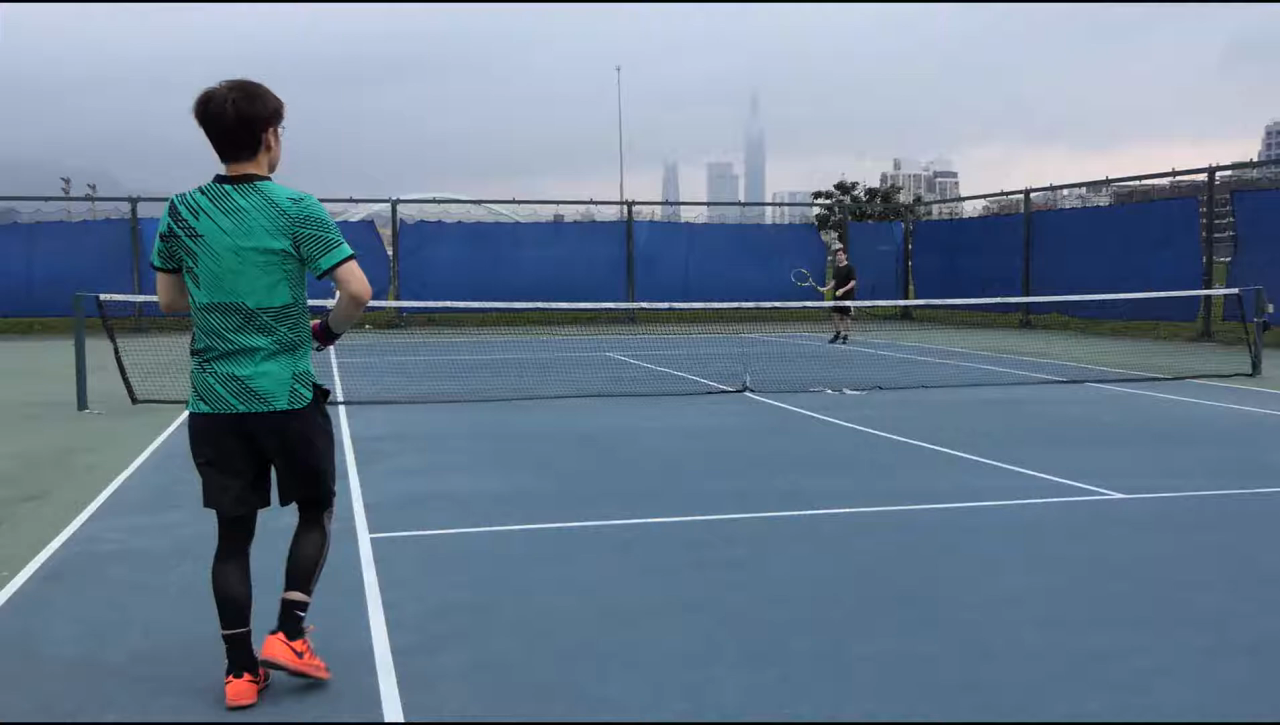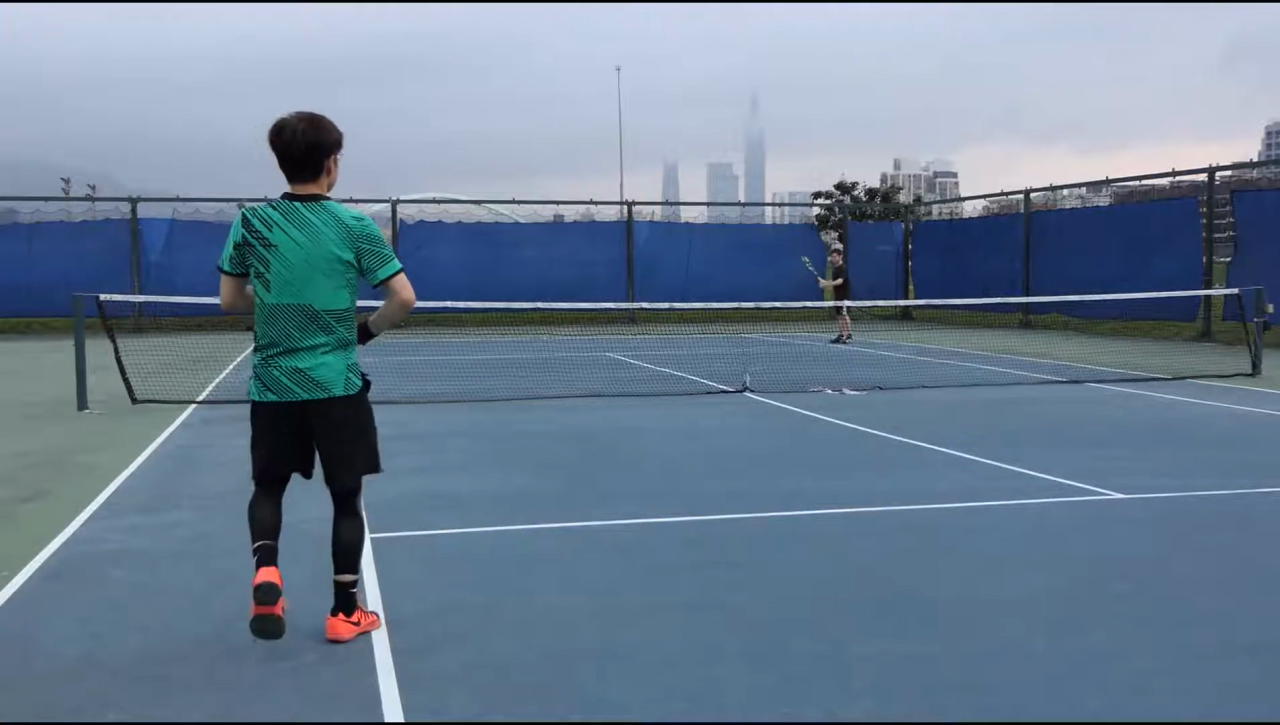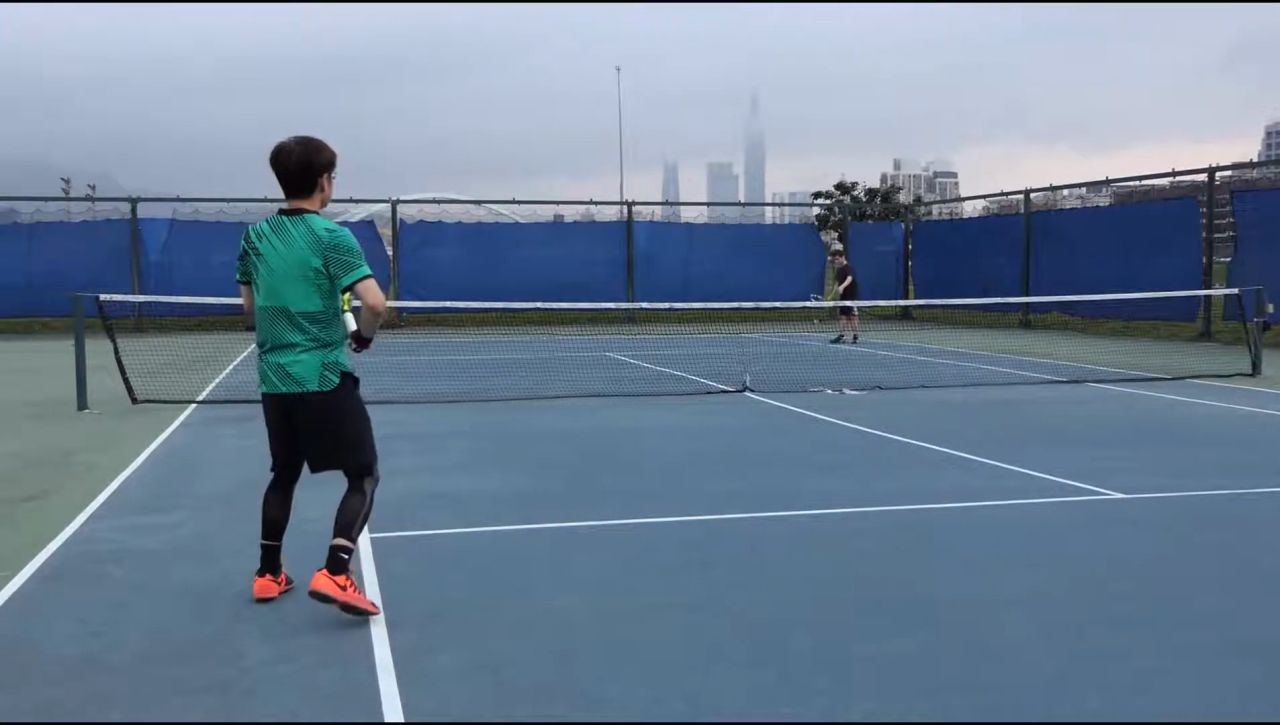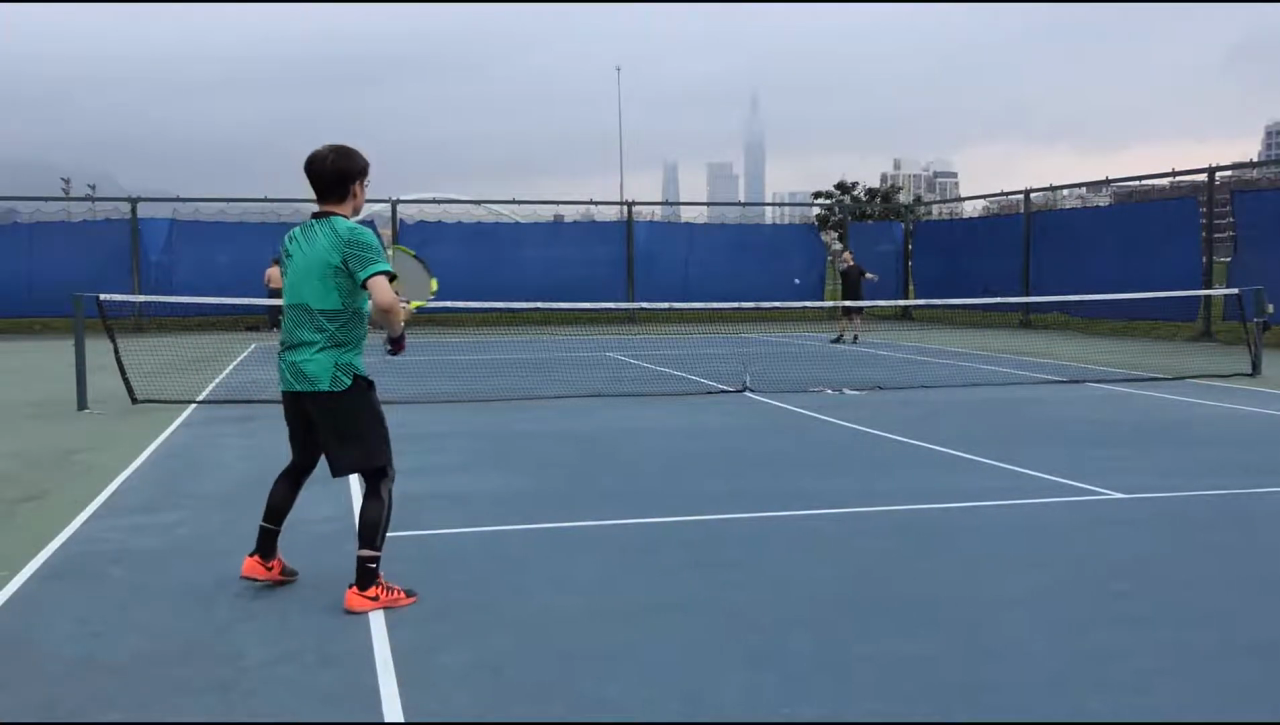
dt=0.5s
person 1, frame 1
left shoulder: (182, 212)
right shoulder: (296, 209)
left elbow: (171, 300)
right elbow: (358, 290)
right wrist: (329, 328)
left hip: (215, 399)
right hip: (288, 394)
left knee: (234, 531)
right knee: (316, 509)
left ankle: (240, 670)
right ankle: (288, 633)
person 1, frame 2
left shoulder: (251, 222)
right shoulder: (355, 226)
left elbow: (231, 300)
right elbow: (405, 299)
right wrist: (368, 329)
left hip: (272, 387)
right hip: (337, 385)
left knee: (268, 486)
right knee: (345, 495)
left ankle: (267, 577)
right ankle: (345, 612)
person 1, frame 3
left shoulder: (255, 236)
right shoulder: (332, 237)
left elbow: (249, 306)
right elbow: (375, 304)
right wrist: (363, 335)
left hip: (275, 380)
right hip: (324, 379)
left knee: (284, 472)
right knee: (363, 475)
left ankle: (268, 573)
right ankle: (334, 572)
person 1, frame 4
left shoulder: (293, 239)
right shoulder: (355, 236)
right elbow: (385, 300)
left wrist: (357, 315)
right wrist: (396, 334)
left hip: (294, 377)
right hip: (339, 378)
left knee: (300, 464)
right knee: (379, 475)
left ankle: (263, 557)
right ankle: (367, 586)
